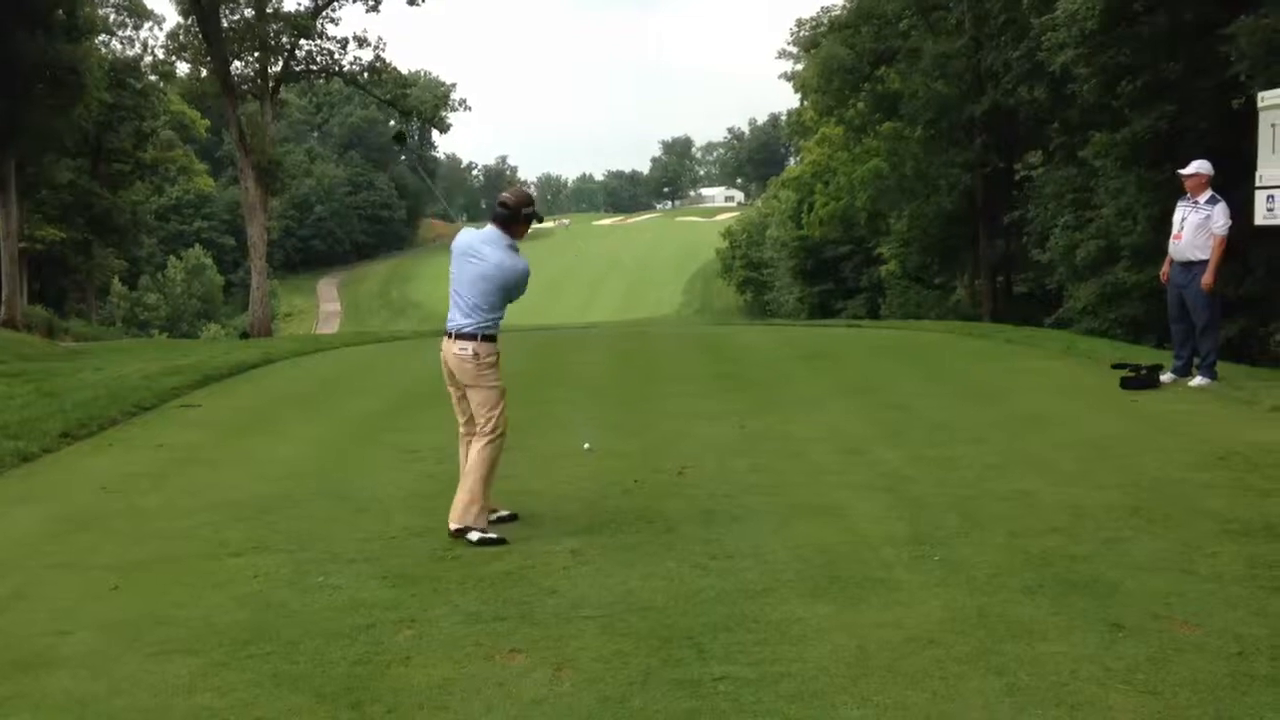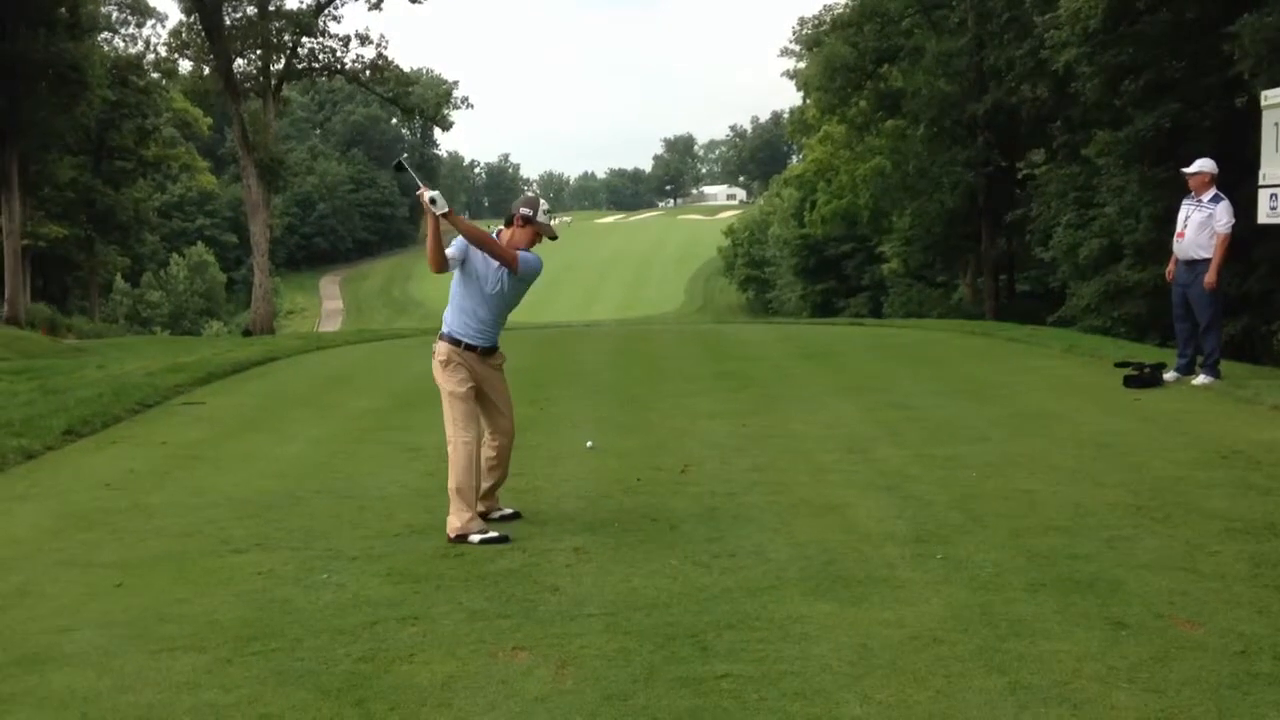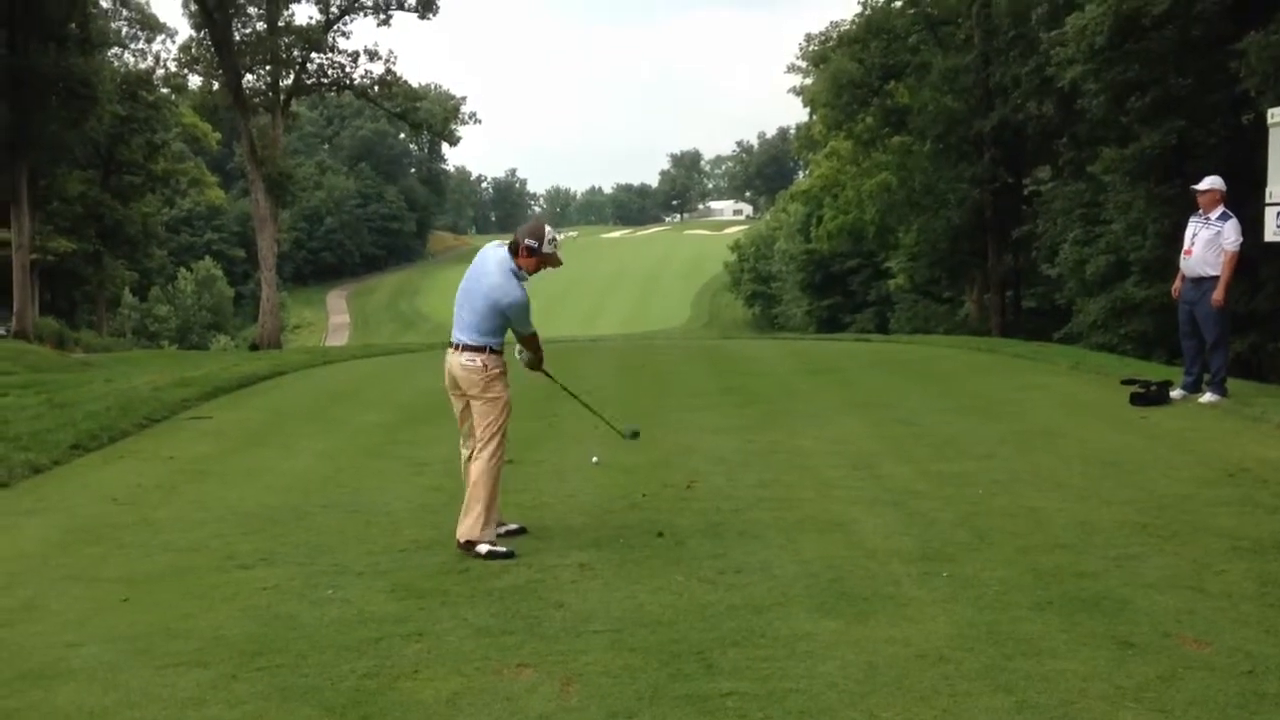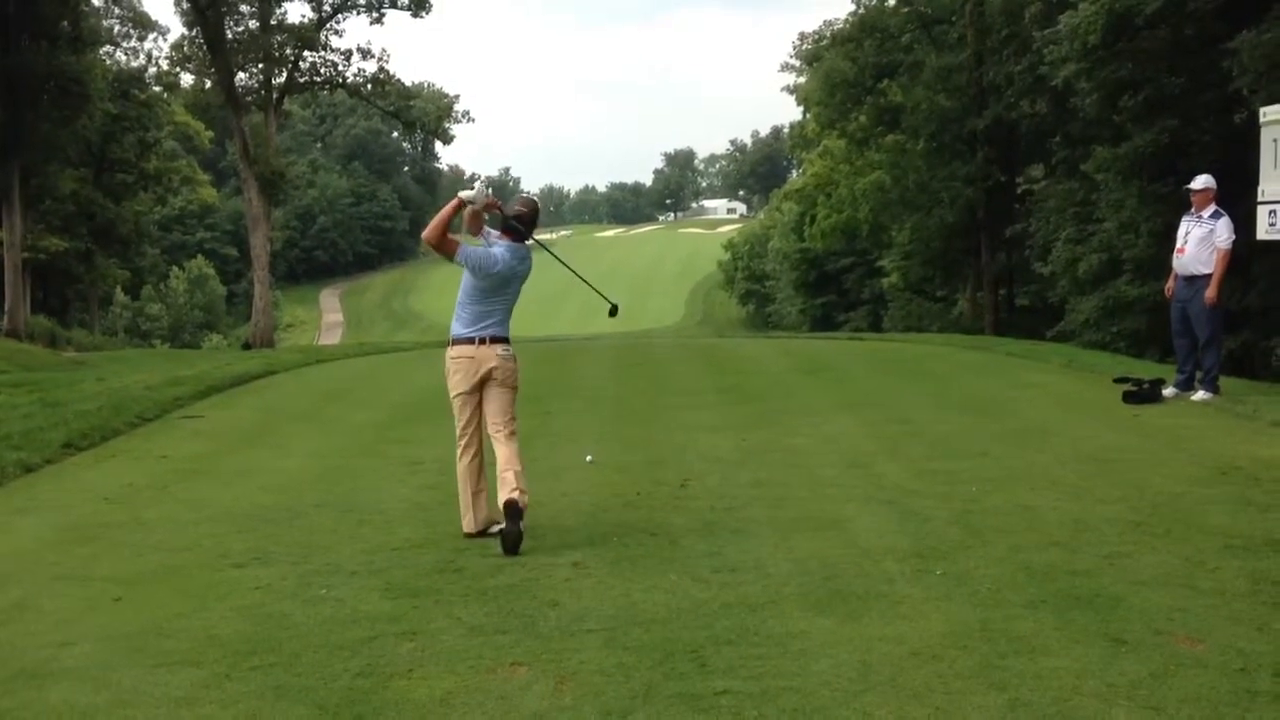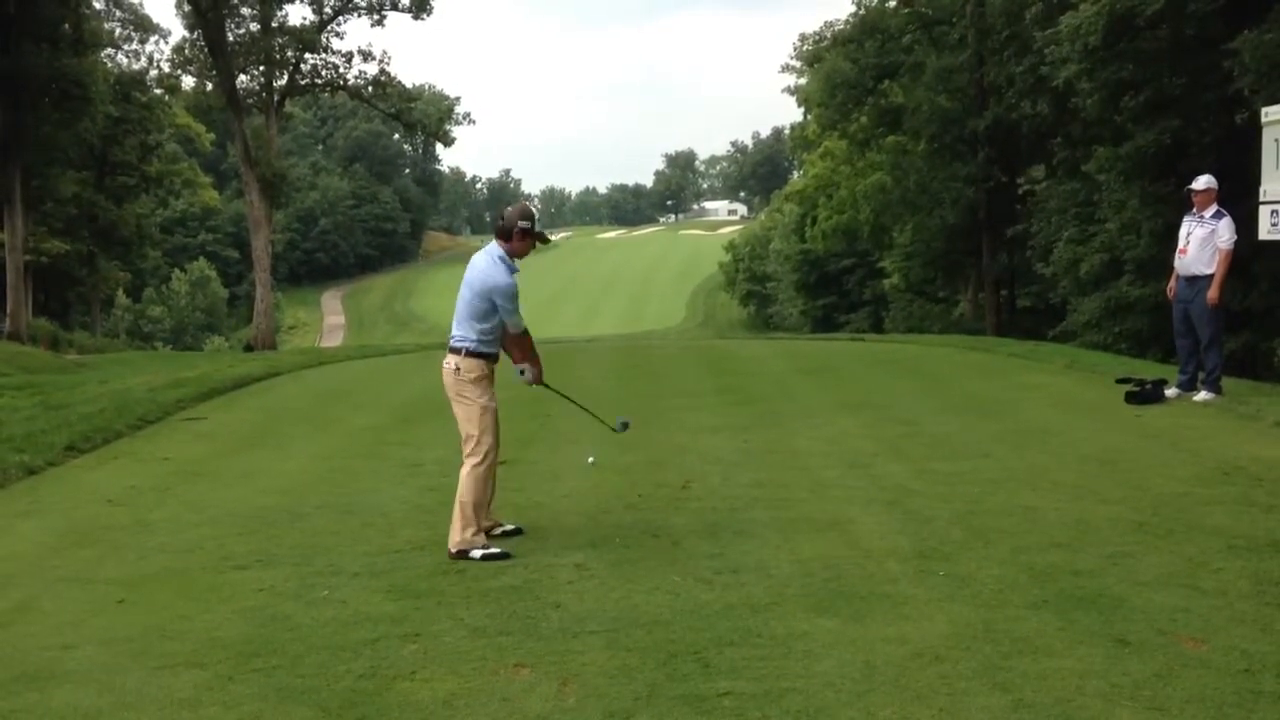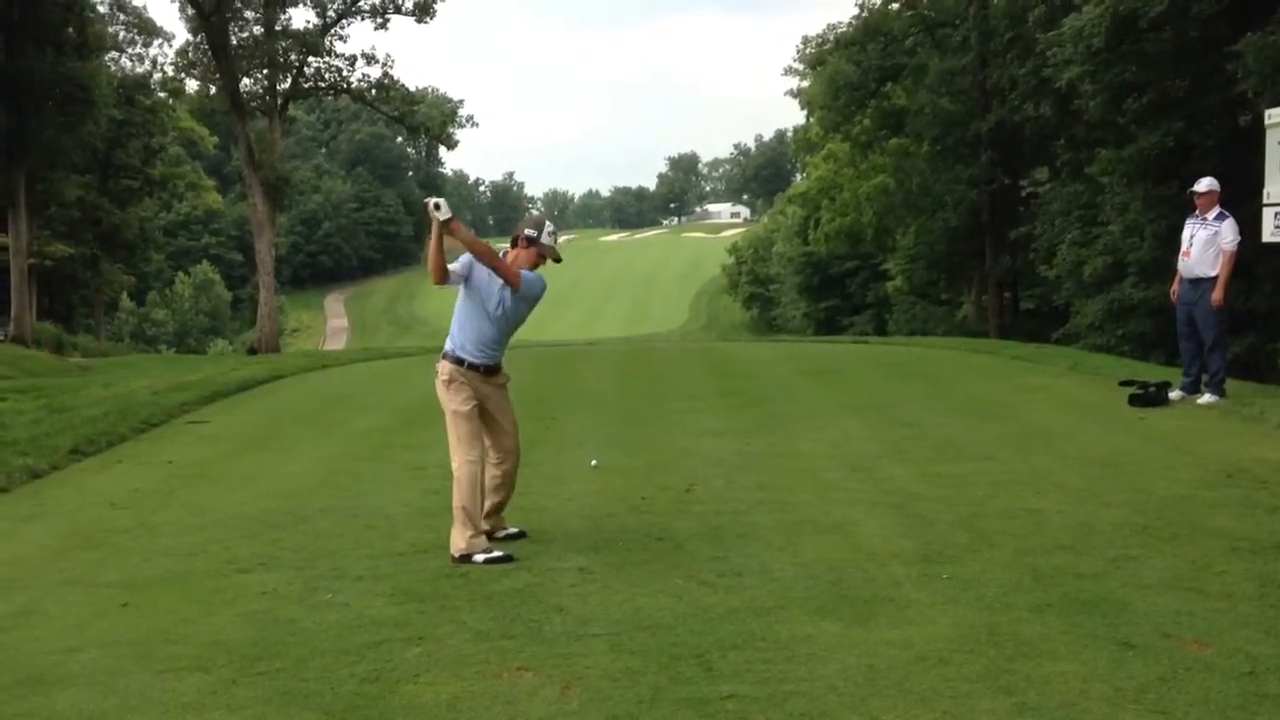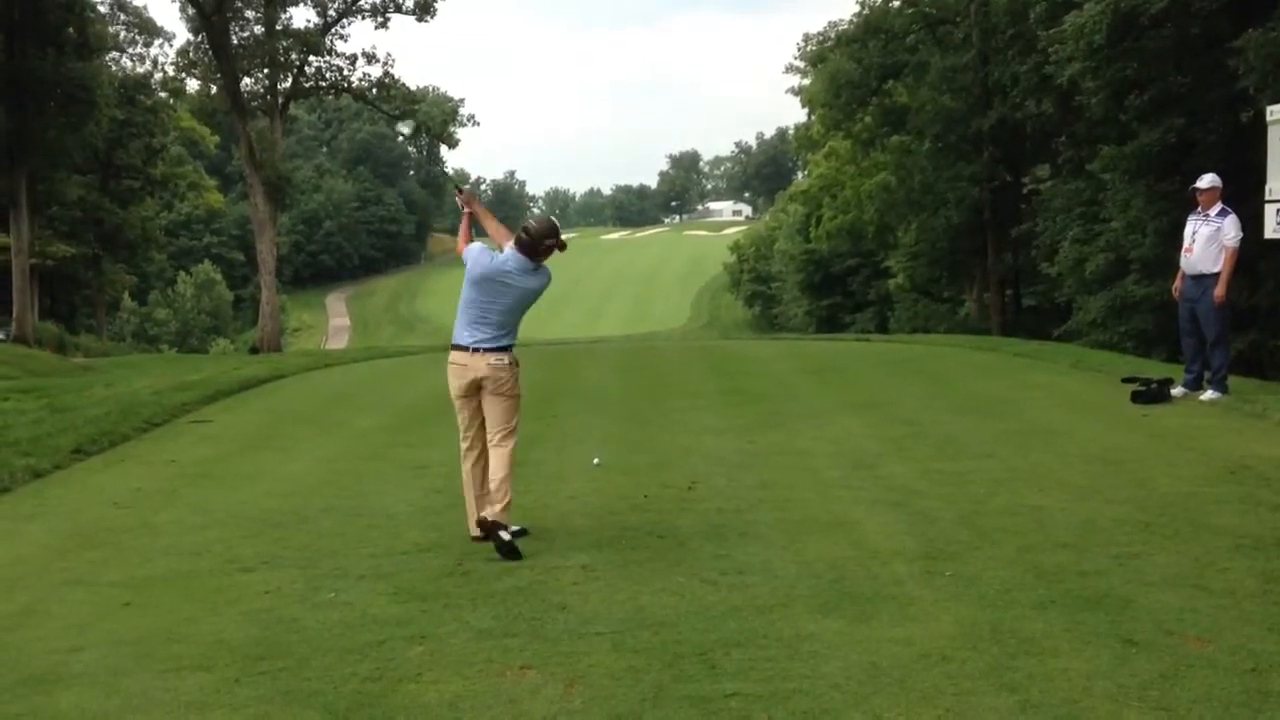
dt=0.7s
person 1, frame 1
left shoulder: (464, 237)
right shoulder: (517, 267)
left hip: (455, 345)
right hip: (478, 351)
left knee: (472, 431)
right knee: (491, 432)
left ankle: (478, 505)
right ankle: (465, 519)
person 1, frame 2
left shoulder: (531, 264)
right shoulder: (466, 242)
left elbow: (490, 248)
right elbow: (438, 265)
left wrist: (447, 215)
right wrist: (434, 221)
left hip: (489, 357)
right hip: (453, 354)
left knee: (502, 433)
right knee: (465, 437)
left ankle: (485, 503)
right ankle: (462, 523)
person 1, frame 3
left shoulder: (491, 250)
right shoulder: (515, 295)
right elbow: (526, 336)
right wrist: (536, 358)
left hip: (454, 358)
right hip: (483, 365)
left knee: (473, 445)
right knee: (489, 449)
left ankle: (486, 521)
right ankle: (473, 534)
person 1, frame 4
left shoulder: (487, 259)
right shoulder: (524, 257)
left elbow: (431, 237)
right elbow: (479, 228)
left wrist: (463, 199)
right wrist: (476, 205)
left hip: (463, 355)
right hip: (500, 354)
left knee: (468, 441)
right knee: (503, 434)
left ankle: (476, 520)
right ankle: (513, 499)
person 1, frame 5
left shoulder: (488, 259)
right shoulder: (502, 279)
right elbow: (515, 332)
left wrist: (520, 359)
right wrist: (536, 365)
left hip: (473, 365)
right hip: (469, 368)
left knee: (485, 447)
right knee: (480, 453)
left ankle: (483, 520)
right ankle: (464, 539)
person 1, frame 6
left shoulder: (535, 284)
right shoulder: (473, 263)
left elbow: (494, 263)
right elbow: (439, 276)
left wrist: (452, 224)
right wrist: (438, 228)
left hip: (492, 376)
right hip: (456, 373)
left knee: (507, 452)
right knee: (469, 458)
left ankle: (490, 522)
right ankle: (467, 543)
person 1, frame 7
left shoulder: (483, 261)
right shoulder: (541, 279)
left elbow: (464, 238)
right elbow: (505, 239)
left wrist: (471, 208)
right wrist: (479, 207)
left hip: (460, 360)
right hip: (500, 365)
left knee: (473, 446)
right knee: (502, 444)
left ankle: (481, 520)
right ankle: (494, 516)
person 2, frame 1
left shoulder: (1216, 205)
right shoulder: (1182, 202)
left elbow: (1219, 241)
left wrist: (1210, 273)
right wrist: (1167, 264)
left hip: (1199, 270)
right hip: (1177, 269)
left knee: (1203, 322)
right knee: (1177, 320)
left ankle: (1207, 371)
right ankle: (1180, 367)
person 2, frame 2
left shoulder: (1219, 204)
right shoulder: (1187, 201)
left elbow: (1222, 239)
left wrist: (1212, 271)
right wrist: (1172, 262)
left hip: (1202, 268)
right hip: (1182, 267)
left knee: (1207, 320)
right knee: (1182, 318)
left ankle: (1210, 369)
right ankle: (1184, 365)
person 2, frame 3
left shoulder: (1227, 222)
right shoulder: (1194, 218)
left elbow: (1230, 257)
left wrist: (1220, 289)
right wrist: (1179, 280)
left hip: (1209, 286)
right hip: (1189, 284)
left knee: (1214, 339)
right knee: (1188, 336)
left ankle: (1216, 388)
right ankle: (1190, 383)
person 2, frame 4
left shoulder: (1219, 220)
right shoulder: (1186, 218)
left elbow: (1223, 254)
left wrist: (1213, 286)
right wrist: (1172, 279)
left hip: (1202, 283)
right hip: (1182, 282)
left knee: (1207, 336)
right knee: (1181, 334)
left ankle: (1209, 385)
right ankle: (1183, 381)
person 2, frame 5
left shoulder: (1221, 220)
right shoulder: (1188, 218)
left elbow: (1225, 255)
left wrist: (1215, 287)
right wrist: (1173, 279)
left hip: (1204, 283)
right hip: (1183, 283)
left knee: (1209, 337)
right knee: (1183, 335)
left ankle: (1211, 386)
right ankle: (1186, 382)
person 2, frame 6
left shoulder: (1224, 222)
right shoulder: (1190, 220)
left elbow: (1228, 256)
left wrist: (1219, 289)
right wrist: (1176, 282)
left hip: (1207, 286)
right hip: (1187, 285)
left knee: (1212, 339)
right knee: (1186, 337)
left ankle: (1215, 388)
right ankle: (1189, 384)
person 2, frame 7
left shoulder: (1227, 218)
right shoulder: (1192, 217)
left elbow: (1231, 253)
left wrist: (1222, 285)
right wrist: (1179, 278)
left hip: (1210, 282)
right hip: (1189, 282)
left knee: (1215, 336)
right knee: (1189, 334)
left ankle: (1218, 385)
right ankle: (1192, 381)
